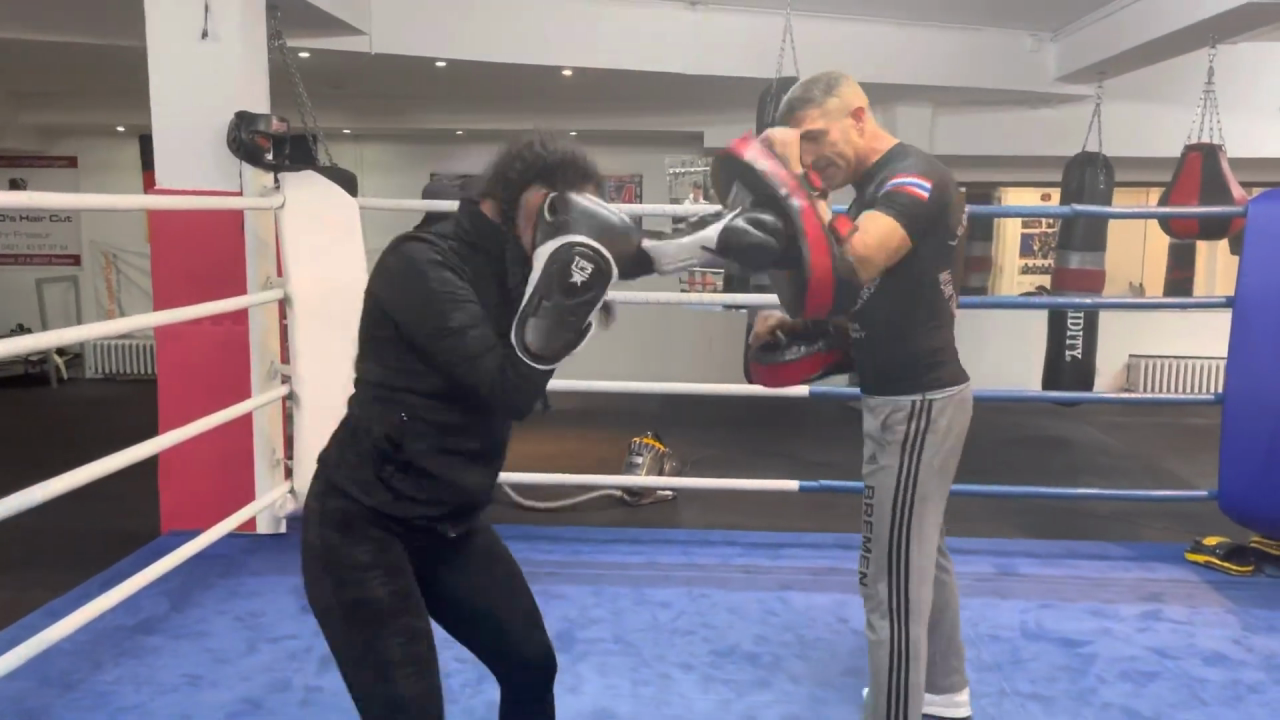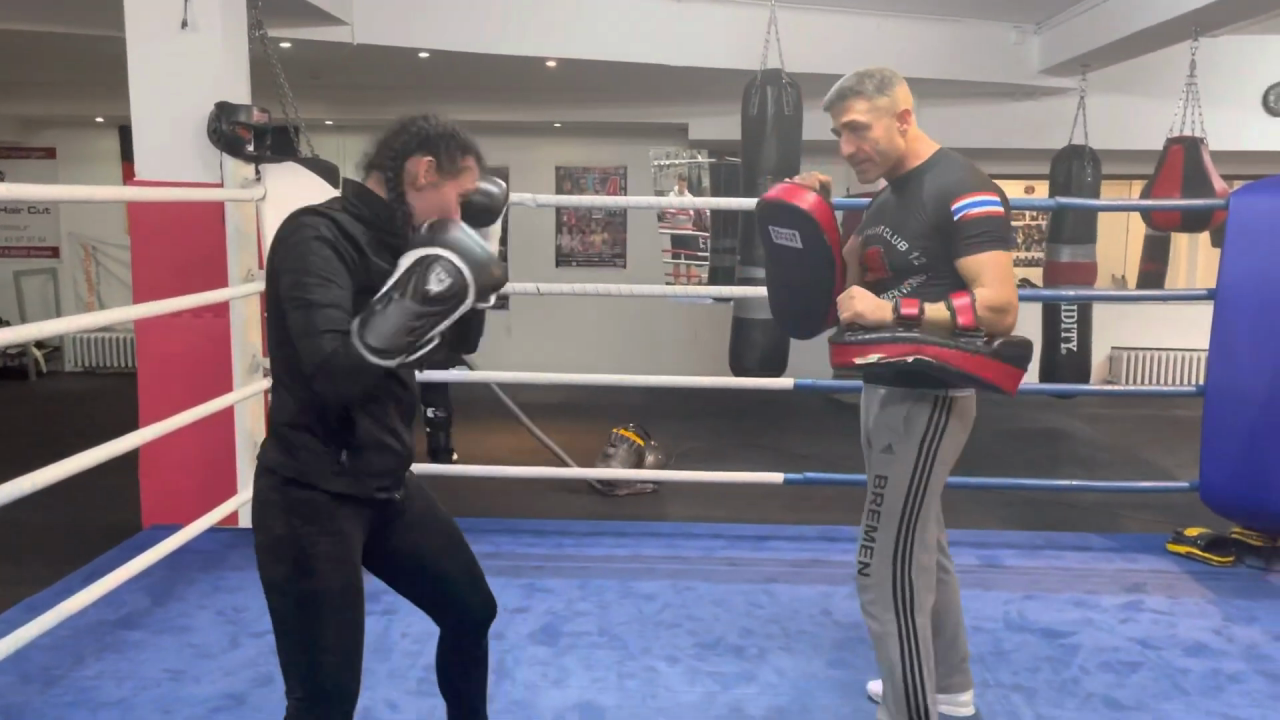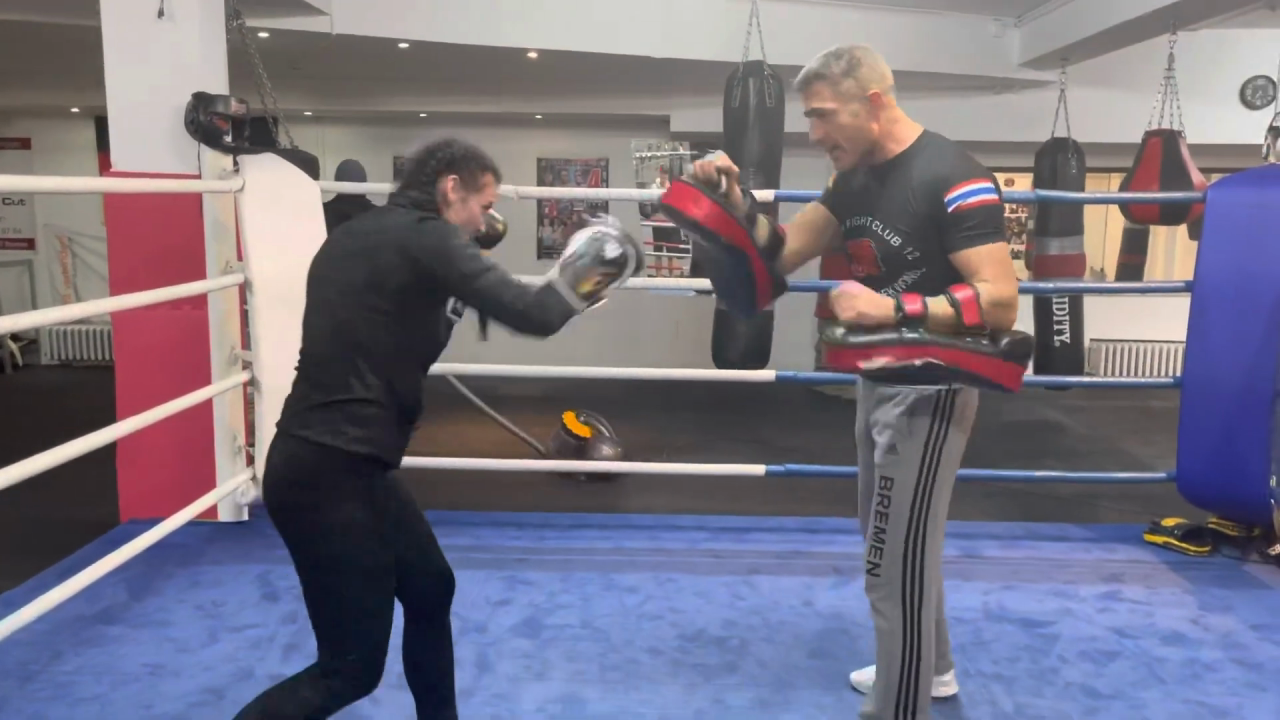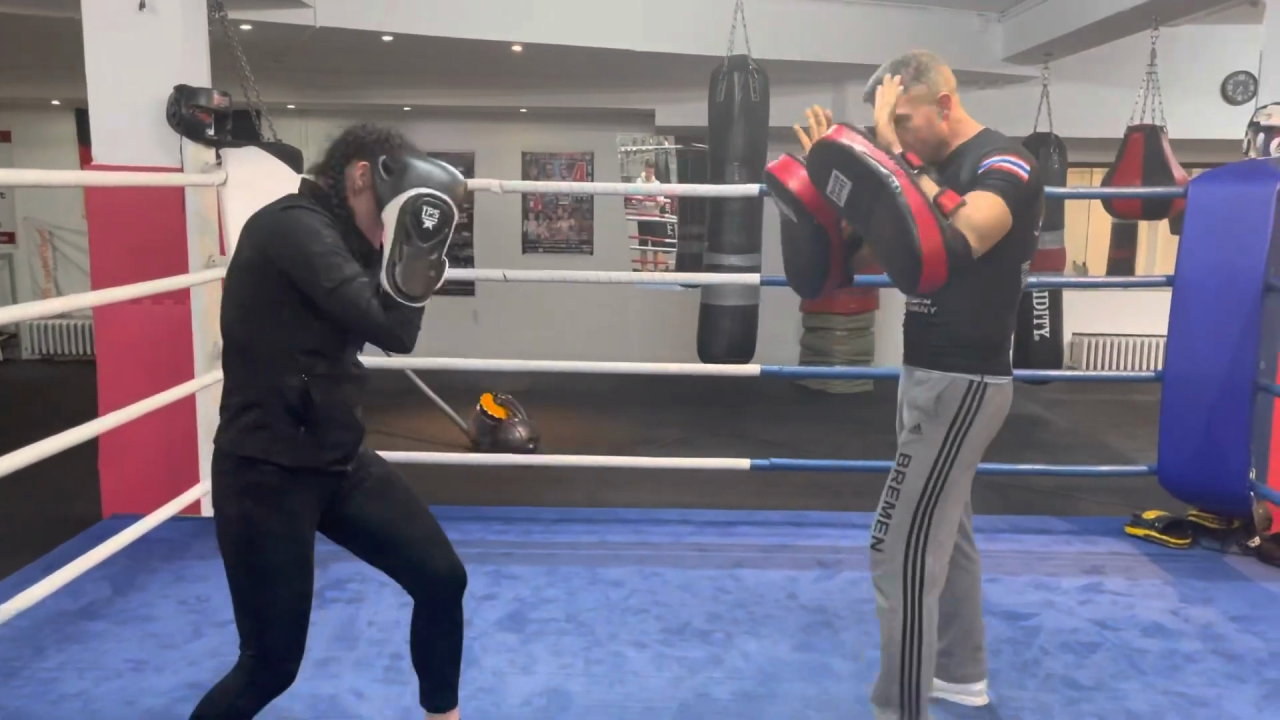
dt=0.5s
person 1, frame 1
left shoulder: (912, 177)
right shoulder: (880, 187)
left elbow: (851, 265)
left wrist: (791, 182)
right wrist: (796, 324)
left hip: (917, 402)
right hip: (907, 397)
left knee: (889, 580)
right knee: (920, 555)
person 1, frame 2
left shoulder: (964, 192)
right shoulder: (886, 198)
left elbow: (999, 309)
right elbow: (840, 282)
left wrist: (892, 312)
left hip: (929, 399)
right hip: (885, 392)
left knee: (886, 570)
right knee: (918, 547)
person 1, frame 3
left shoulder: (956, 180)
right shoulder: (856, 178)
left elbow: (1000, 302)
right elbow: (788, 251)
left wrist: (889, 307)
right wrist: (734, 194)
left hip: (928, 397)
right hip: (878, 388)
left knee: (895, 562)
right knee: (901, 544)
person 1, frame 4
left shoulder: (1004, 165)
right shoulder: (938, 166)
left elbow: (960, 237)
left wrist: (894, 149)
left hip: (963, 384)
right hip: (932, 376)
left knee: (900, 549)
right knee: (946, 531)
person 2, frame 1
left shoulder: (519, 257)
right shoulder: (427, 260)
right elbow: (506, 392)
right wrist: (572, 267)
left hip: (449, 516)
right hip: (361, 519)
left knee: (531, 664)
person 2, frame 2
left shoulder: (392, 239)
right shoulder: (315, 236)
left elbow: (453, 343)
right elbow: (335, 371)
left wrist: (465, 262)
right wrist: (427, 288)
left hip: (385, 484)
right hip: (310, 494)
left knee: (472, 610)
person 2, frame 3
left shoulder: (366, 236)
right shoulder: (423, 236)
right elbow: (532, 312)
left wrist: (448, 302)
right wrist: (602, 256)
left hip: (348, 459)
right hip: (330, 471)
left knee: (429, 590)
right knee: (351, 668)
person 2, frame 4
left shoulder: (326, 231)
right shoulder: (290, 226)
left elbow: (350, 330)
right elbow: (391, 328)
left wrist: (385, 247)
right wrist: (420, 226)
left hip: (337, 459)
right hip: (264, 474)
left knee: (441, 578)
right knee: (271, 662)
